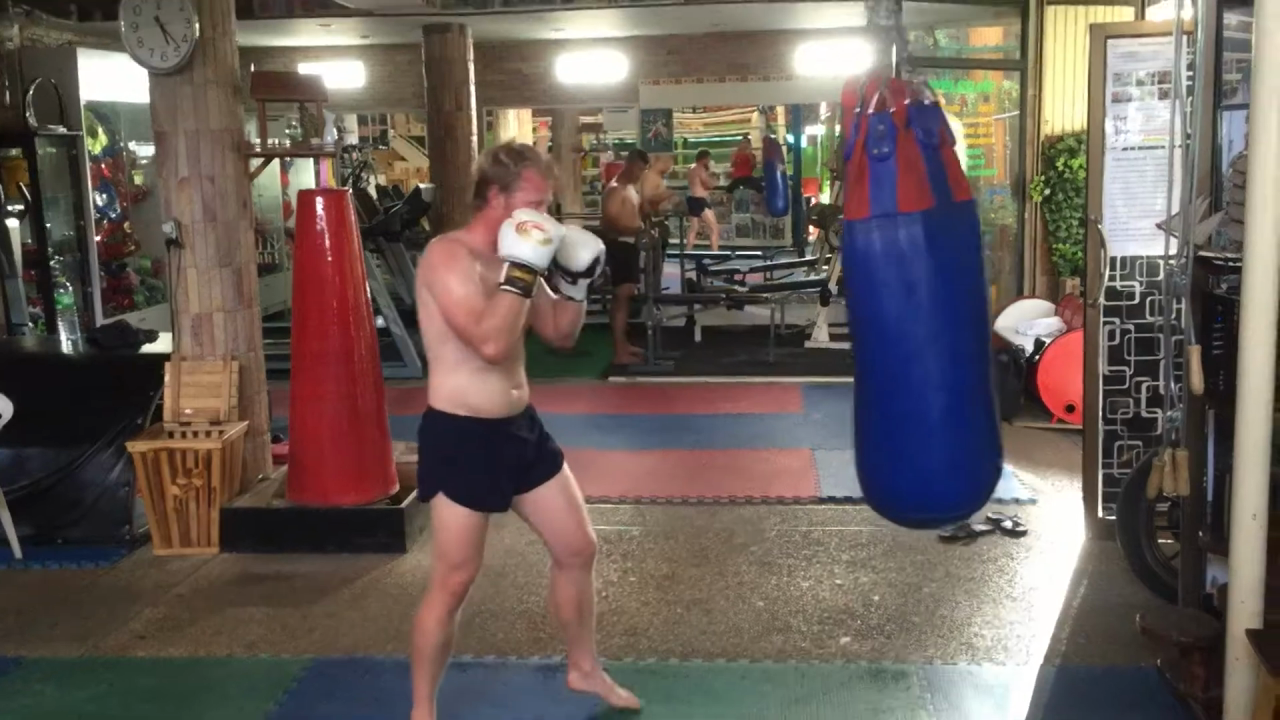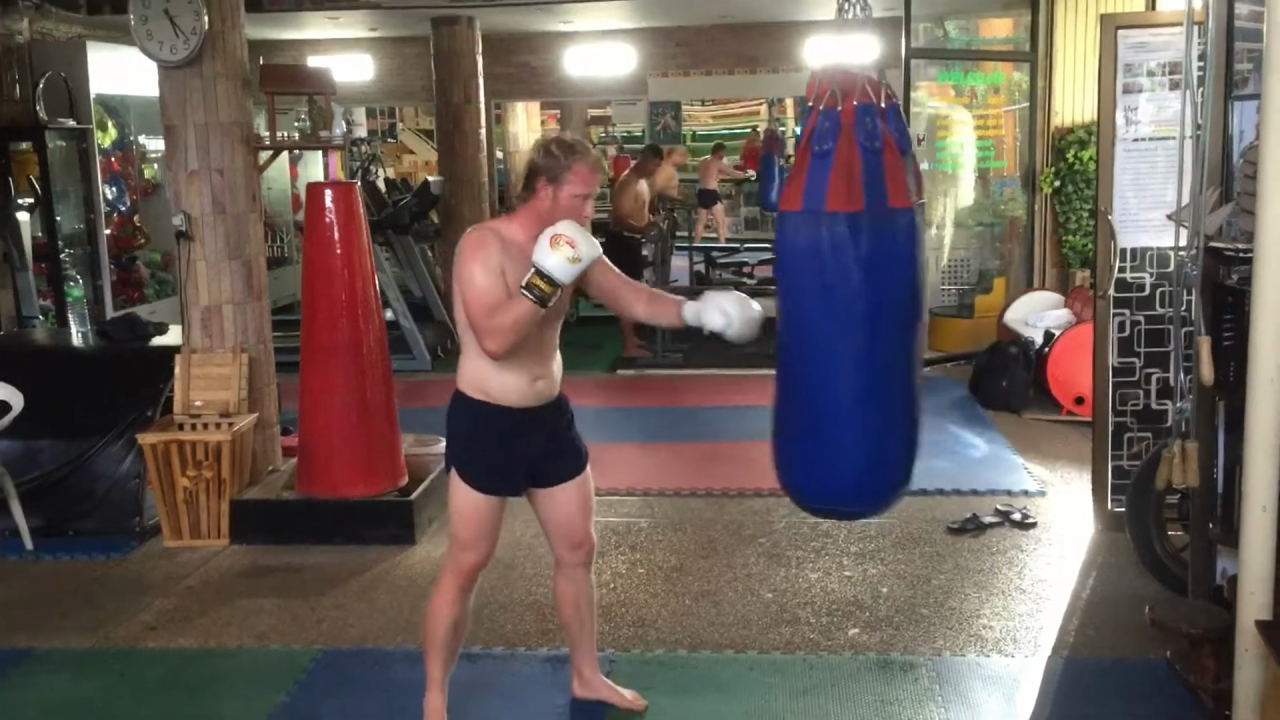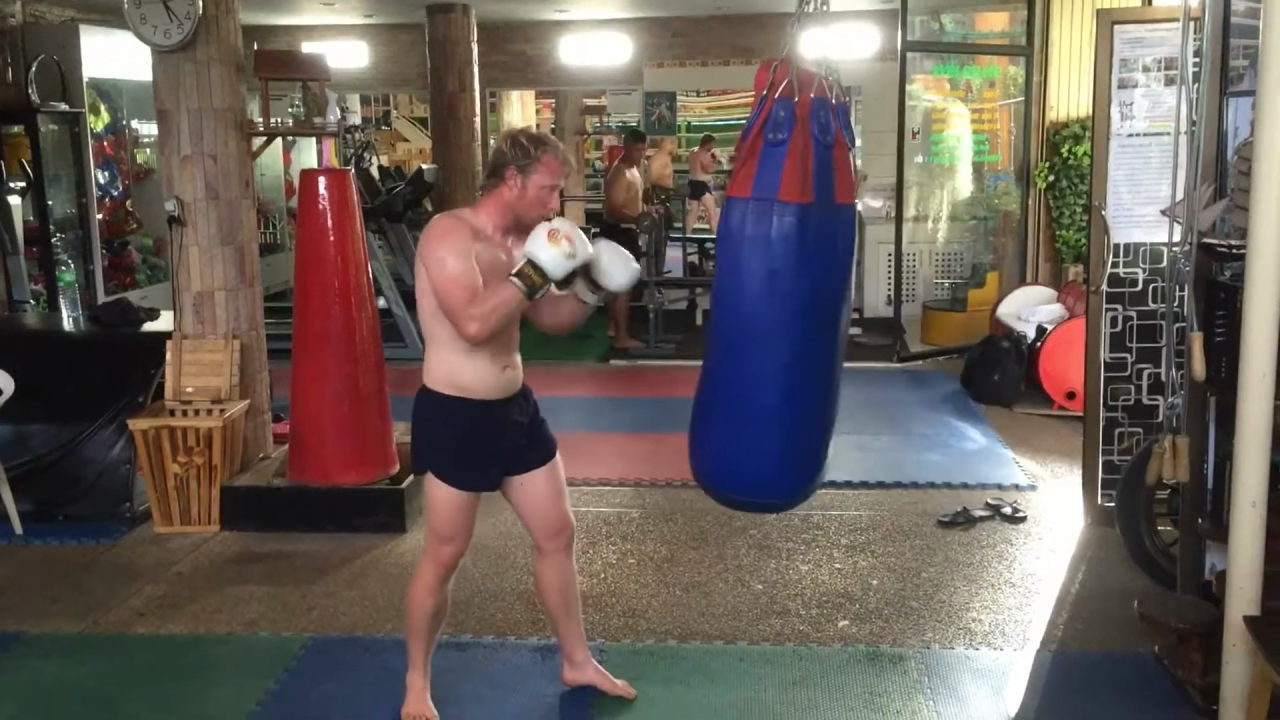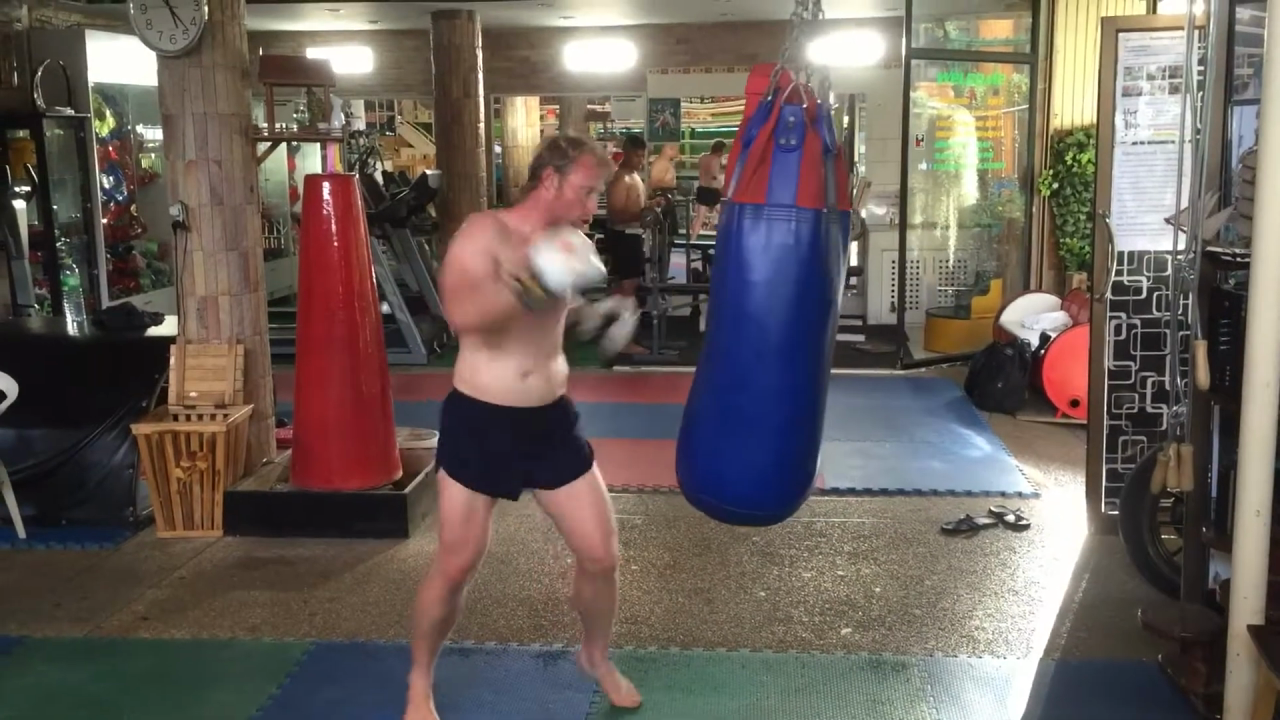
dt=0.4s
person 1, frame 1
left shoulder: (515, 254)
right shoulder: (447, 256)
left elbow: (560, 333)
right elbow: (490, 342)
left wrist: (574, 279)
right wrist: (521, 270)
left hip: (521, 426)
right hip: (460, 435)
left knee: (578, 550)
right knee: (453, 582)
left ankle: (585, 669)
person 1, frame 2
left shoulder: (567, 245)
right shoulder: (482, 244)
left elbow: (633, 299)
right elbow: (497, 340)
left wrist: (696, 310)
right wrist: (546, 278)
left hip: (549, 417)
right hip: (487, 421)
left knee: (576, 551)
right knee: (465, 566)
person 1, frame 3
left shoulder: (520, 241)
right shoulder: (447, 234)
left elbow: (552, 320)
right elbow: (474, 324)
left wrist: (588, 282)
right wrist: (536, 272)
left hip: (514, 407)
right hip: (452, 416)
left knee: (557, 535)
right knee: (443, 557)
left ankle: (578, 661)
person 1, frame 4
right shoulder: (484, 232)
right elbow: (462, 312)
right wrist: (535, 282)
left hip: (550, 420)
right hip: (480, 422)
left knee: (601, 556)
right knee: (455, 566)
left ankle: (598, 658)
person 2, frame 1
left shoulder: (631, 187)
right shoulder: (615, 189)
right elbow: (609, 222)
right wrist: (635, 230)
left hip: (630, 244)
right hip: (618, 245)
left knee: (626, 295)
right knee: (622, 296)
left ankle: (623, 343)
right ankle: (620, 352)
person 2, frame 2
left shoulder: (642, 180)
right shoulder: (628, 183)
right elbow: (620, 219)
left wrist: (651, 219)
right wrist: (644, 230)
left hip: (631, 239)
right hip: (622, 240)
left ankle: (630, 335)
right ankle: (628, 346)
person 2, frame 3
left shoulder: (633, 168)
right shoulder: (620, 174)
right elbow: (614, 210)
left wrist: (646, 211)
right wrist: (637, 219)
left hip: (626, 230)
right hip: (619, 231)
left ankle: (614, 327)
right ankle: (622, 337)
person 2, frame 4
left shoulder: (633, 173)
right shoulder: (620, 179)
right elbow: (616, 213)
left wrist: (650, 205)
right wrist: (641, 214)
left hip: (633, 235)
right hip: (623, 237)
left knee: (624, 286)
right knee: (628, 288)
right ankle: (626, 342)
